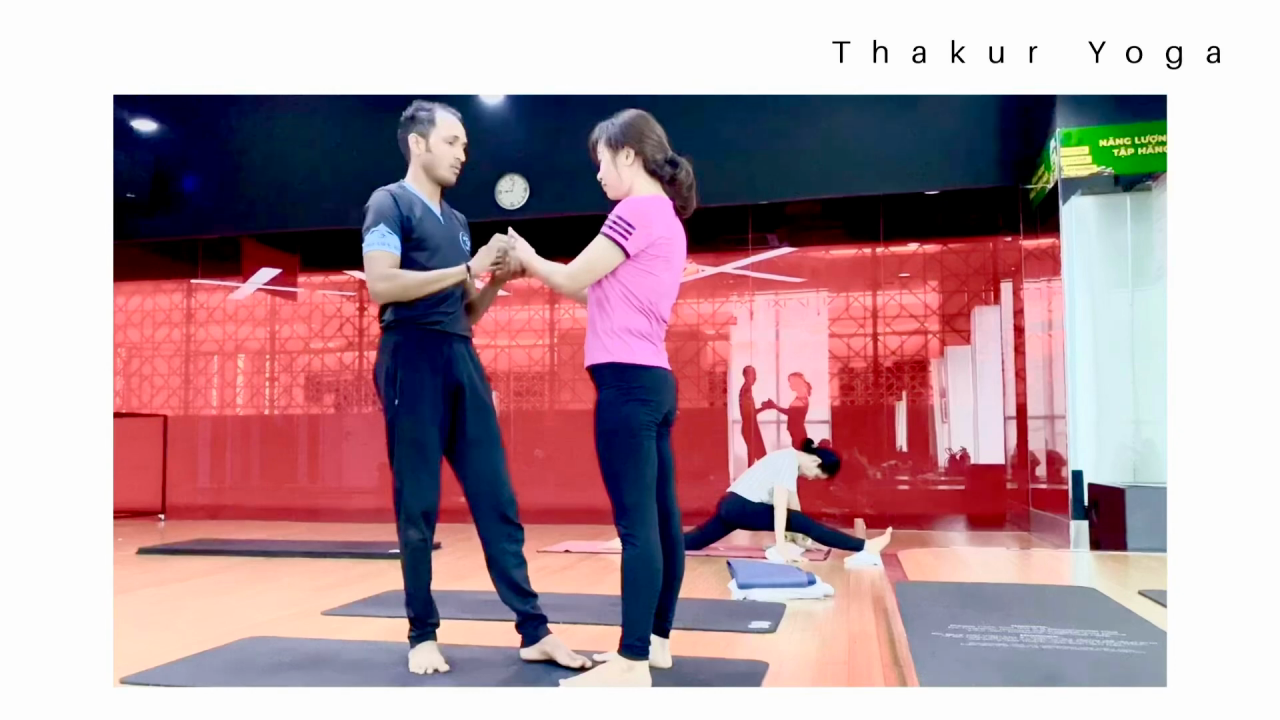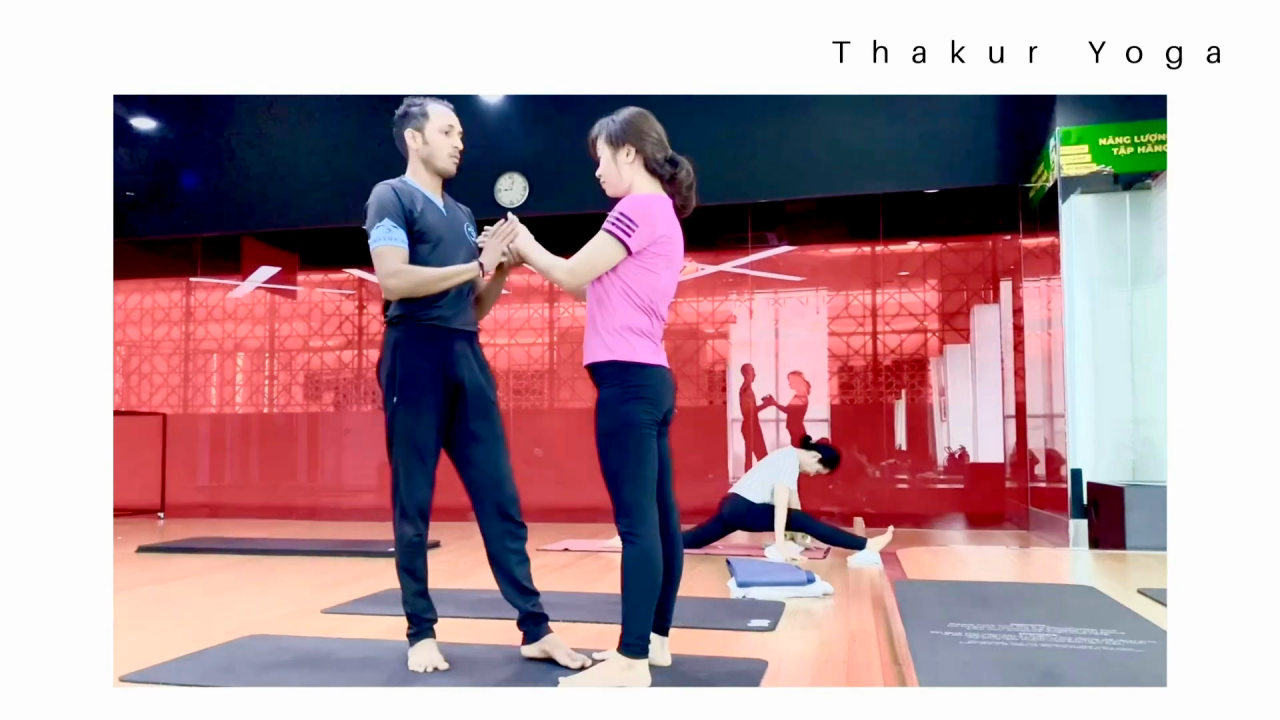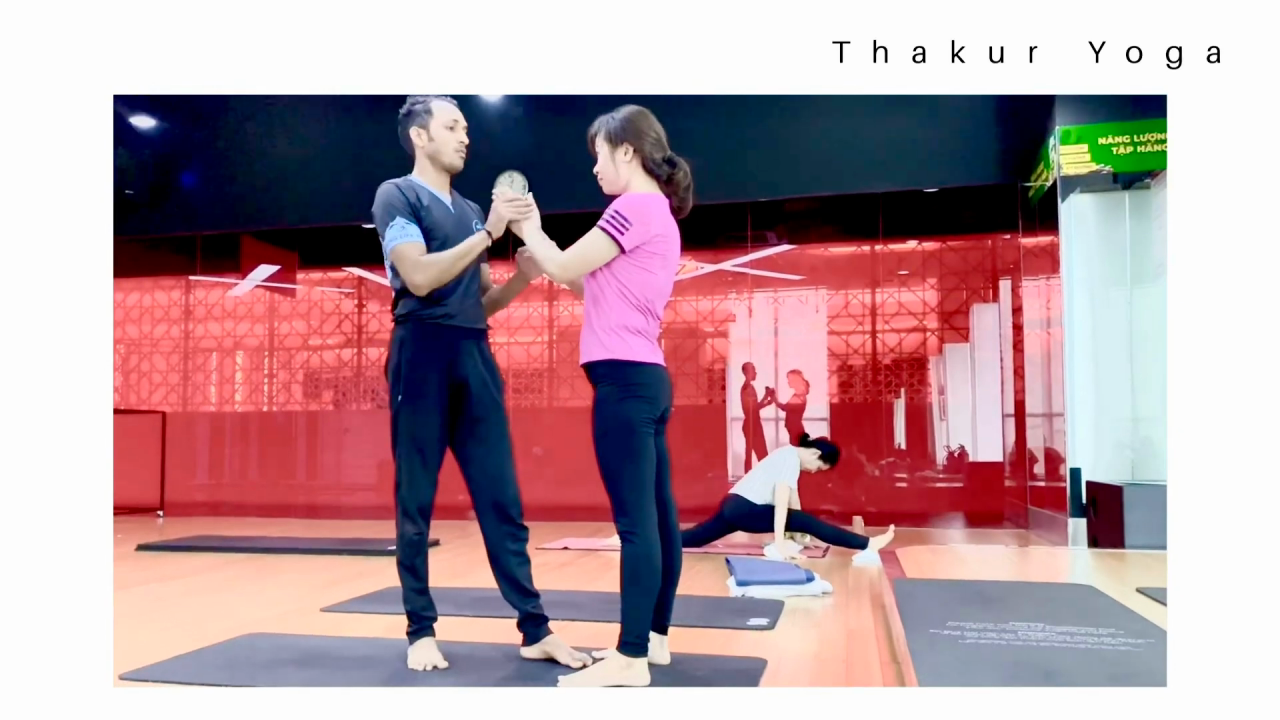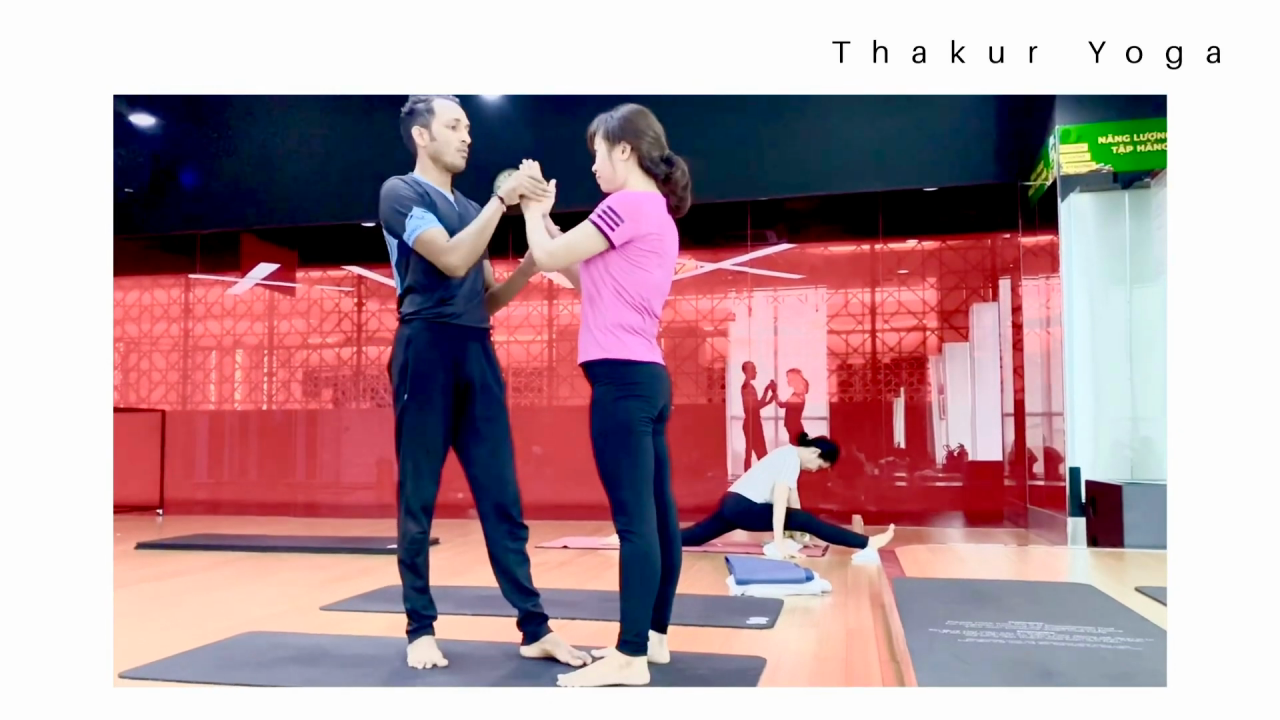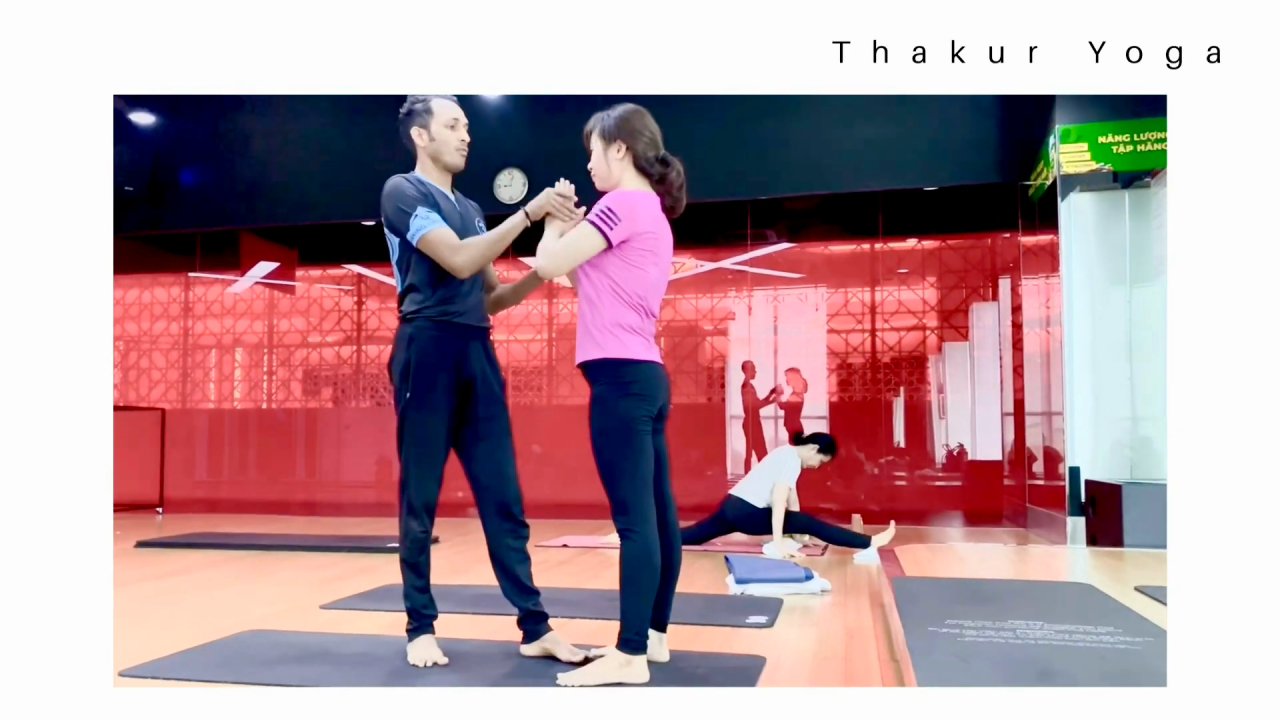
dt=0.3s
person 1, frame 1
left shoulder: (637, 210)
right shoulder: (666, 219)
left elbow: (572, 279)
right elbow: (599, 294)
left wrist: (524, 257)
right wrist: (533, 265)
left hip: (627, 382)
right hip: (653, 381)
left knee: (636, 524)
right knee: (660, 518)
left ankle: (632, 662)
right ankle: (655, 640)
person 1, frame 2
left shoulder: (639, 209)
right shoulder: (661, 215)
left elbow: (574, 275)
right elbow: (593, 288)
left wrist: (525, 247)
right wrist: (532, 254)
left hip: (627, 380)
right hip: (650, 380)
left knee: (636, 522)
right knee: (658, 516)
left ankle: (632, 659)
right ankle: (653, 639)
person 1, frame 3
left shoulder: (633, 208)
right shoulder: (659, 214)
left elbow: (564, 269)
right elbow: (588, 282)
left wrist: (530, 230)
right wrist: (534, 237)
left hip: (624, 377)
right hip: (647, 378)
left knee: (634, 520)
right knee: (656, 514)
left ankle: (630, 657)
right ankle: (653, 637)
person 1, frame 4
left shoulder: (630, 205)
right shoulder: (657, 215)
left elbow: (546, 257)
right elbow: (586, 276)
left wrist: (533, 212)
right wrist: (545, 219)
left hip: (622, 378)
right hip: (647, 377)
left knee: (634, 520)
right knee: (656, 514)
left ankle: (630, 656)
right ankle: (652, 636)
person 1, frame 5
left shoulder: (624, 204)
right shoulder: (651, 213)
left elbow: (548, 265)
right elbow: (588, 279)
left wrist: (554, 227)
right wrist: (566, 230)
left hip: (621, 376)
right hip: (645, 376)
left knee: (633, 518)
right knee: (657, 512)
left ankle: (629, 655)
right ankle: (652, 634)
person 2, frame 1
left shoulder: (456, 221)
right shoulder: (389, 203)
right elbow: (380, 285)
left wrist: (494, 281)
right wrist: (468, 268)
left hip: (461, 360)
right hip: (412, 358)
left knee: (497, 499)
right knee: (419, 506)
left ankle: (533, 630)
right ankle: (422, 633)
person 2, frame 2
left shoulder: (462, 214)
right shoulder: (391, 197)
right elbow: (393, 281)
left wrist: (501, 268)
right wrist: (480, 264)
left hip: (466, 356)
right hip: (415, 353)
left knee: (499, 496)
right knee: (413, 503)
left ankle: (535, 629)
right ankle: (420, 632)
person 2, frame 3
left shoulder: (471, 210)
right shoulder: (397, 195)
right elbow: (418, 278)
left wrist: (528, 268)
right wrist: (488, 234)
left hip: (475, 355)
right hip: (422, 352)
left knee: (501, 497)
right knee: (416, 501)
left ankle: (535, 630)
right ankle: (421, 630)
person 2, frame 4
left shoulder: (469, 207)
right shoulder: (400, 192)
right elbow: (453, 260)
left wrist: (535, 257)
right wrist: (503, 198)
left hip: (477, 353)
right hip: (427, 349)
left knee: (502, 497)
right knee: (418, 499)
left ankle: (534, 628)
right ankle: (420, 629)
person 2, frame 5
left shoulder: (471, 209)
right shoulder: (403, 191)
right elbow: (459, 262)
left wrist: (544, 269)
right wrist: (528, 213)
left hip: (478, 352)
right hip: (427, 348)
left knee: (503, 496)
right knee: (421, 498)
left ankle: (534, 627)
right ankle: (420, 627)
person 3, frame 1
left shoulder: (792, 460)
right shoulder: (788, 461)
left elbow: (792, 503)
right elbow: (780, 505)
left wrist: (797, 538)
right wrist: (781, 545)
left hip: (731, 505)
right hip: (741, 506)
left knee: (697, 541)
right knee: (805, 522)
right ankle: (864, 546)
person 3, frame 2
left shoulder: (791, 458)
right shoulder: (789, 460)
left elbow: (793, 501)
right elbow: (781, 504)
left wrist: (797, 536)
right wrist: (780, 544)
left hip: (732, 506)
right hip: (743, 508)
left knee: (695, 540)
right knee: (806, 522)
right ankle: (866, 545)
person 3, frame 3
left shoulder: (791, 456)
right shoulder: (791, 459)
left elbow: (792, 500)
right elbow: (781, 503)
left wrist: (797, 535)
right wrist: (780, 543)
left hip: (734, 507)
right hip: (745, 509)
left knee: (695, 539)
right knee: (809, 522)
right ankle: (868, 544)
person 3, frame 4
left shoulder: (790, 455)
right shoulder: (791, 458)
left elbow: (792, 498)
right elbow: (780, 501)
left wrist: (796, 534)
right wrist: (779, 541)
left hip: (732, 504)
right hip: (744, 507)
left knee: (696, 537)
right knee: (808, 521)
right ankle: (867, 543)
person 3, frame 5
left shoulder: (788, 454)
right shoulder: (791, 459)
left elbow: (791, 499)
right elbow: (779, 501)
left wrist: (796, 533)
right wrist: (778, 542)
left hip: (733, 506)
right hip: (746, 512)
left knee: (695, 536)
right knee: (810, 523)
right ankle: (870, 543)
